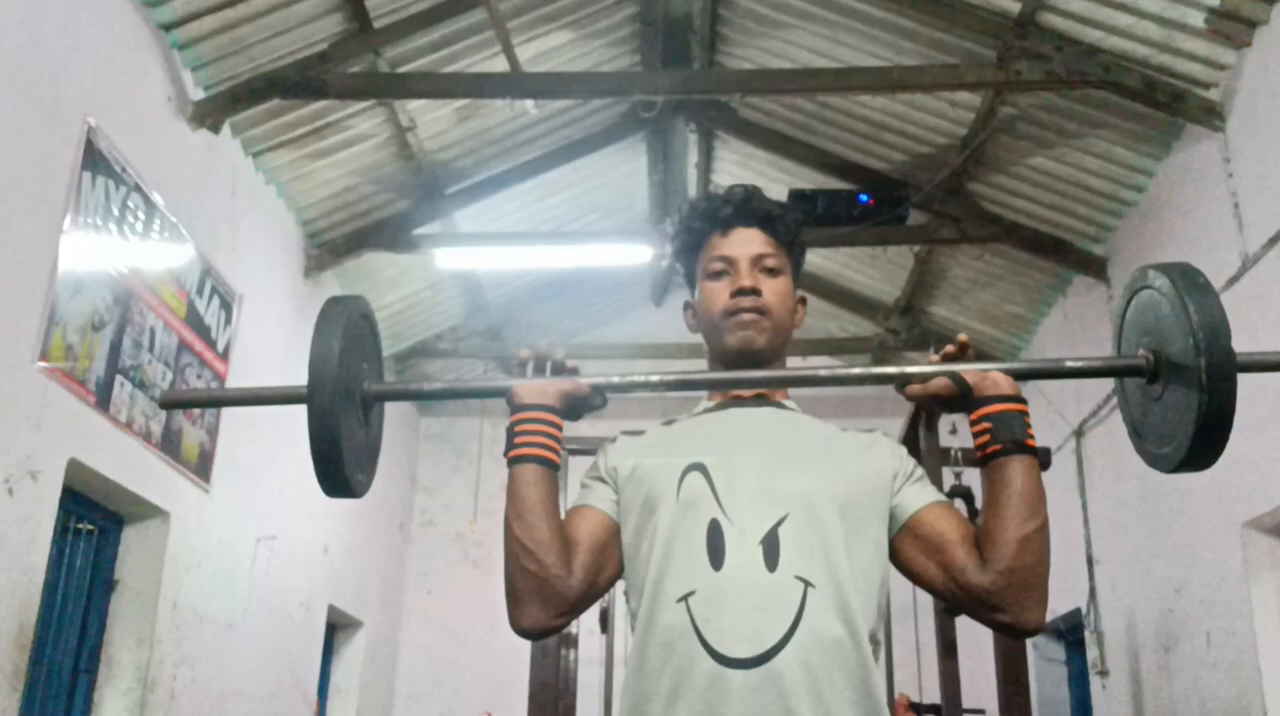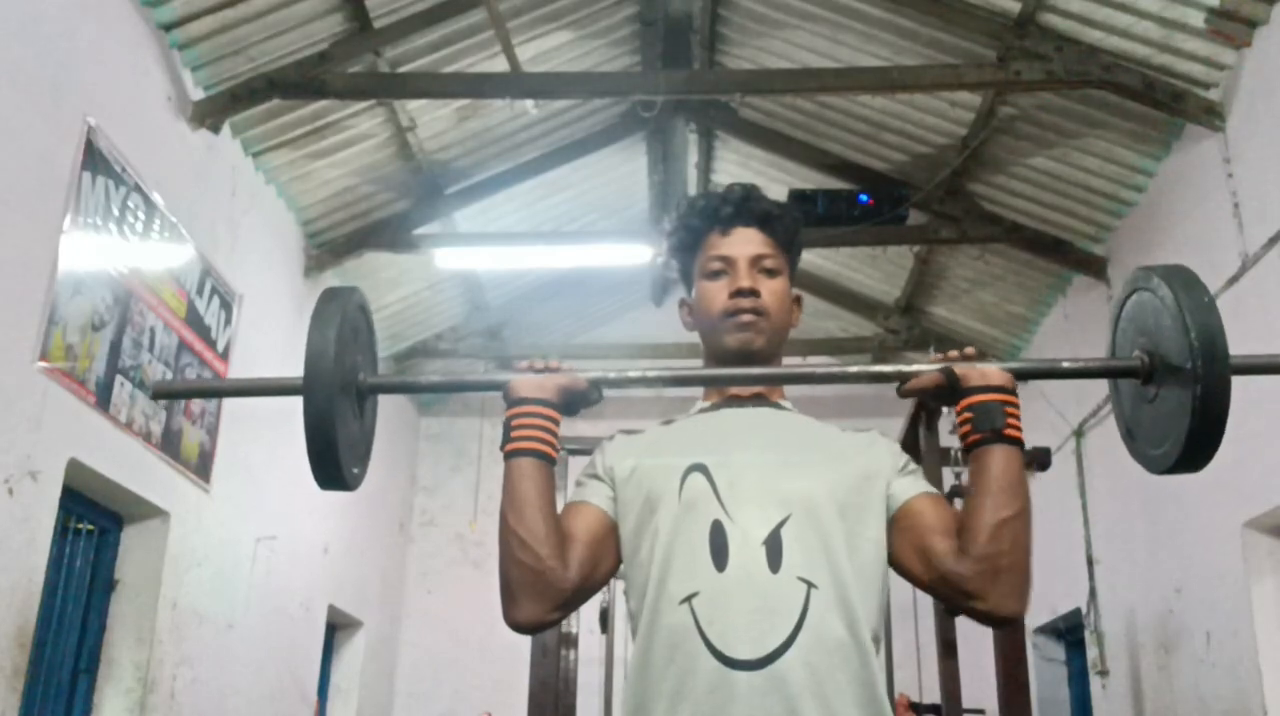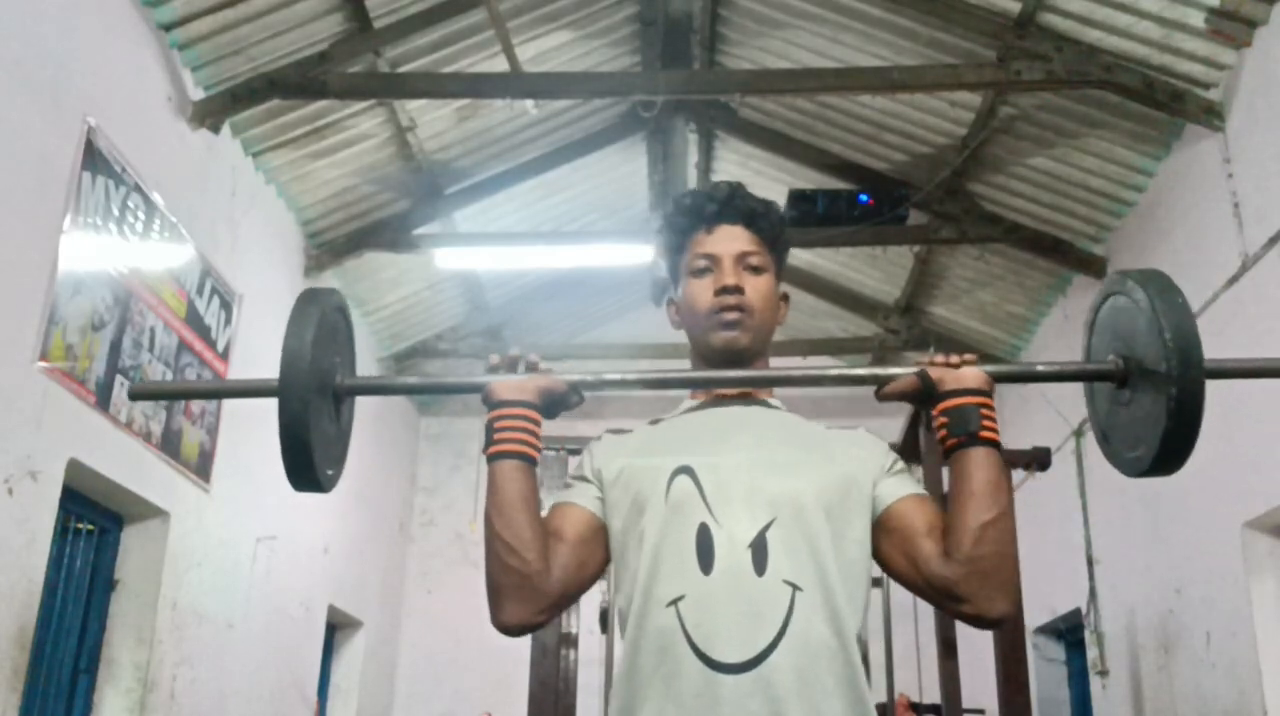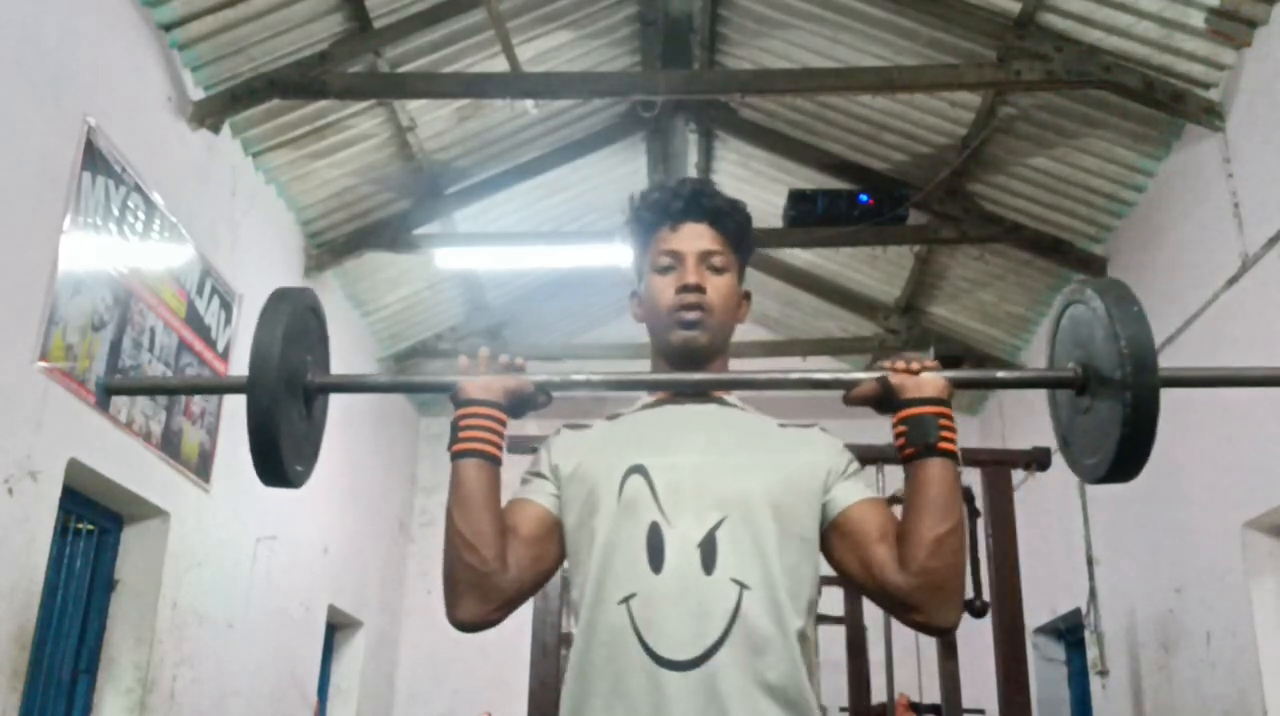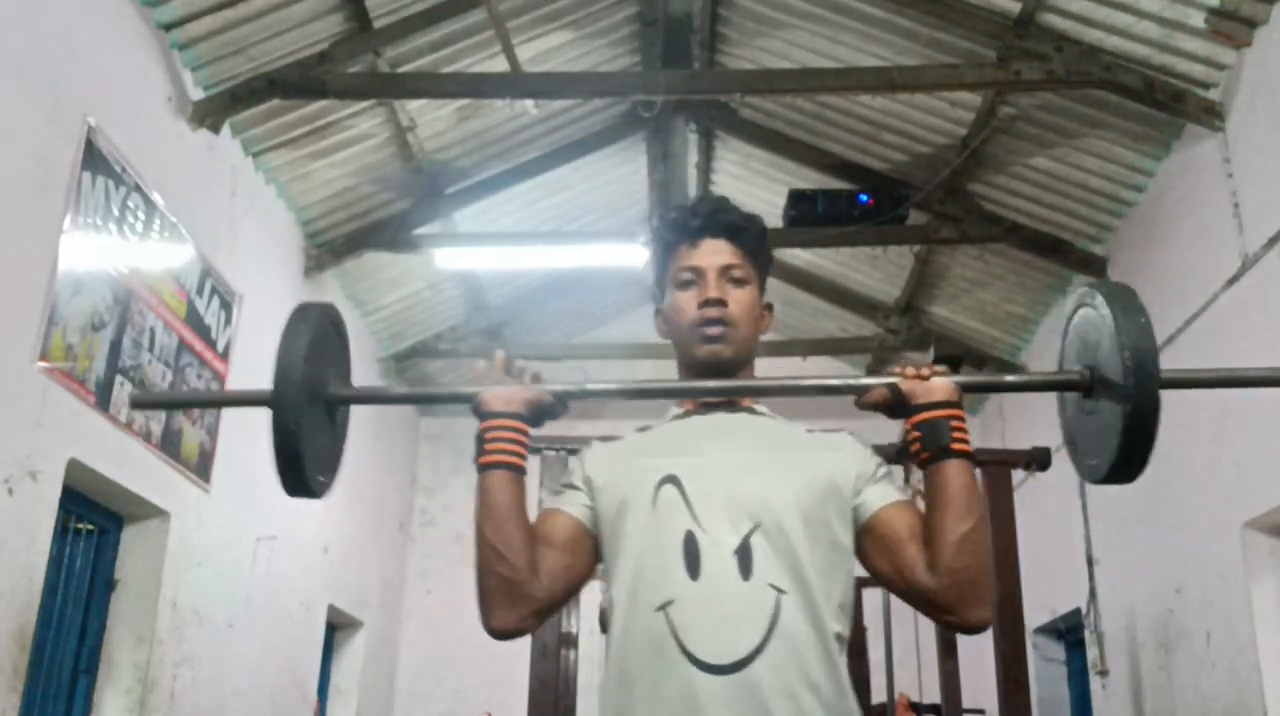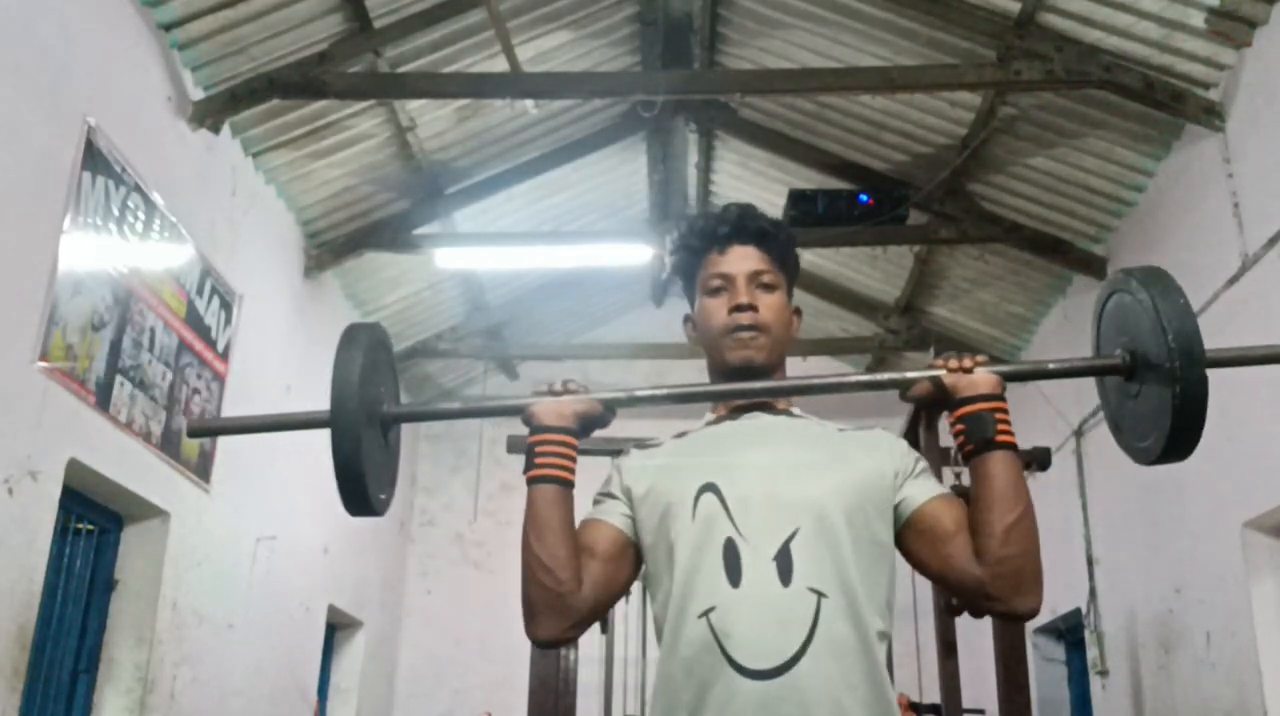
dt=0.3s
person 1, frame 1
left shoulder: (872, 458)
right shoulder: (630, 460)
left elbow: (1011, 600)
right elbow: (542, 605)
left wrist: (1000, 411)
right wrist: (535, 425)
person 1, frame 2
left shoulder: (869, 457)
right shoulder: (627, 459)
left elbow: (991, 590)
right elbow: (535, 601)
left wrist: (989, 405)
right wrist: (531, 418)
person 1, frame 3
left shoulder: (857, 456)
right shoulder: (615, 459)
left elbow: (980, 594)
right elbow: (522, 602)
left wrist: (966, 410)
right wrist: (514, 419)
person 1, frame 4
left shoulder: (811, 453)
right shoulder: (575, 452)
left elbow: (928, 601)
right elbow: (476, 599)
left wrist: (926, 417)
right wrist: (478, 420)
person 1, frame 5
left shoulder: (840, 459)
right shoulder: (606, 465)
left elbow: (964, 601)
right elbow: (512, 607)
left wrist: (939, 421)
right wrist: (501, 431)
person 1, frame 6
left shoulder: (876, 456)
right shoulder: (644, 472)
left elbow: (1009, 591)
right elbow: (555, 616)
left wrist: (983, 417)
right wrist: (551, 442)
